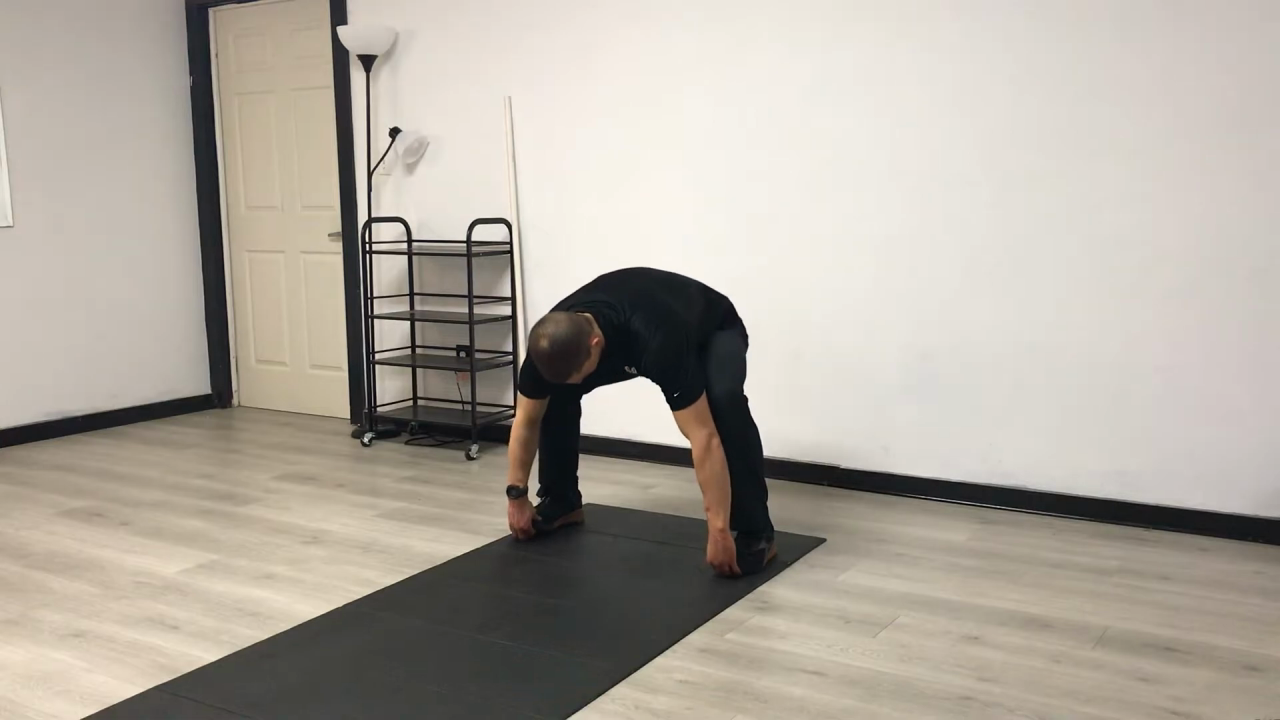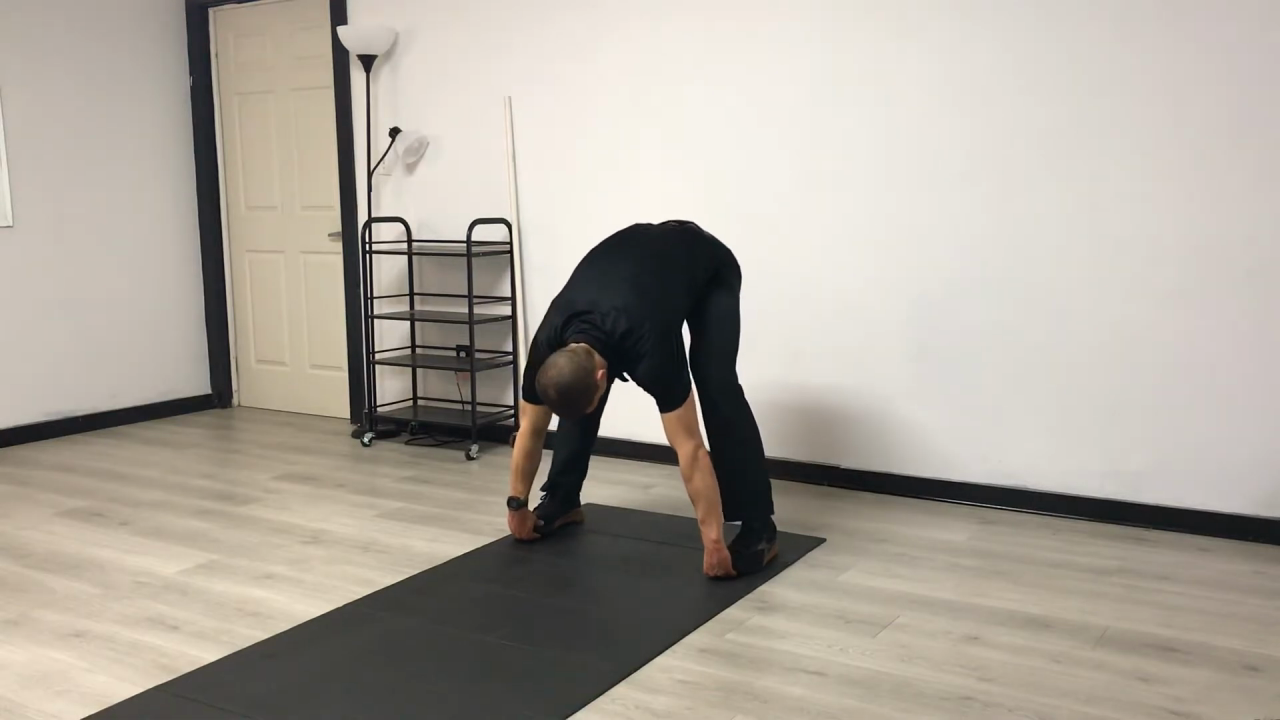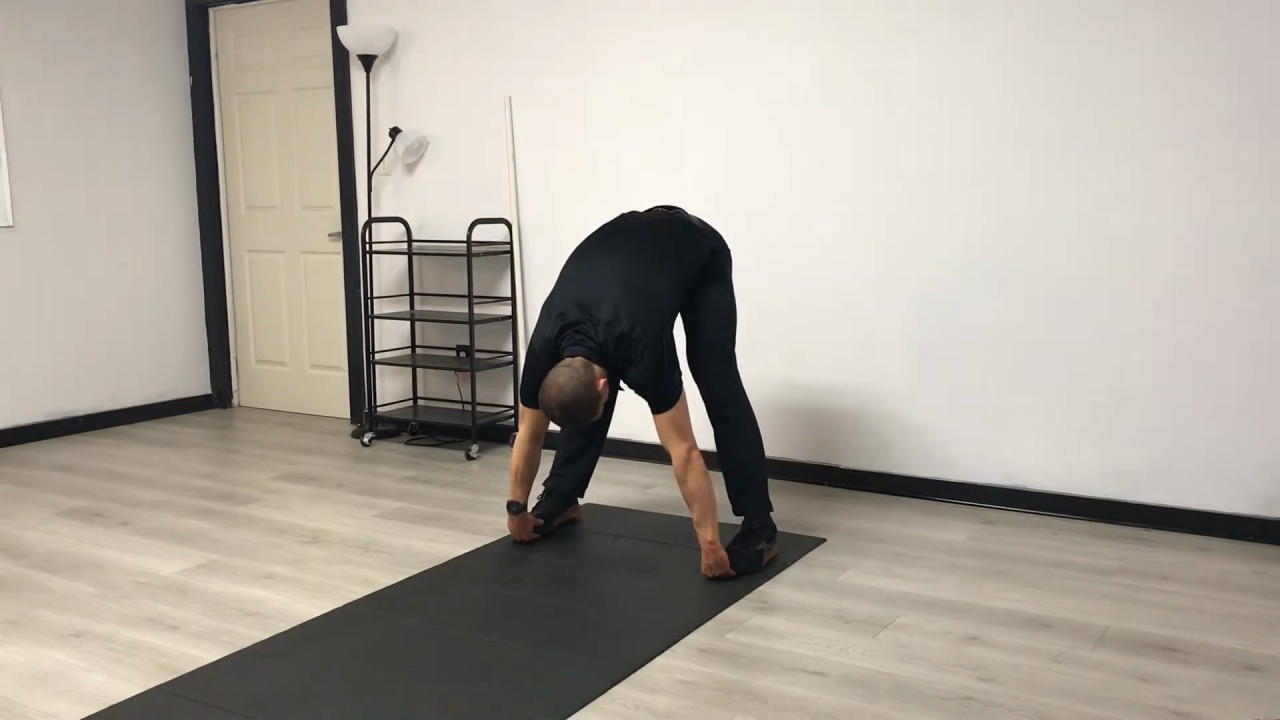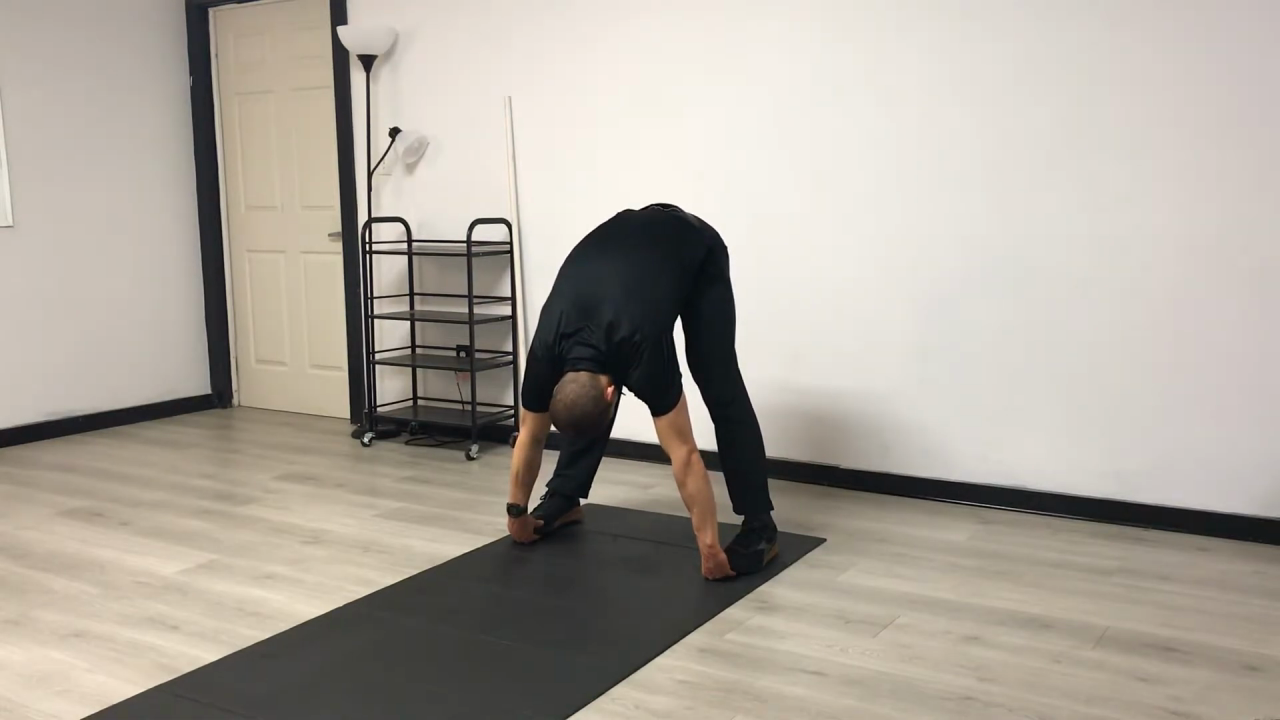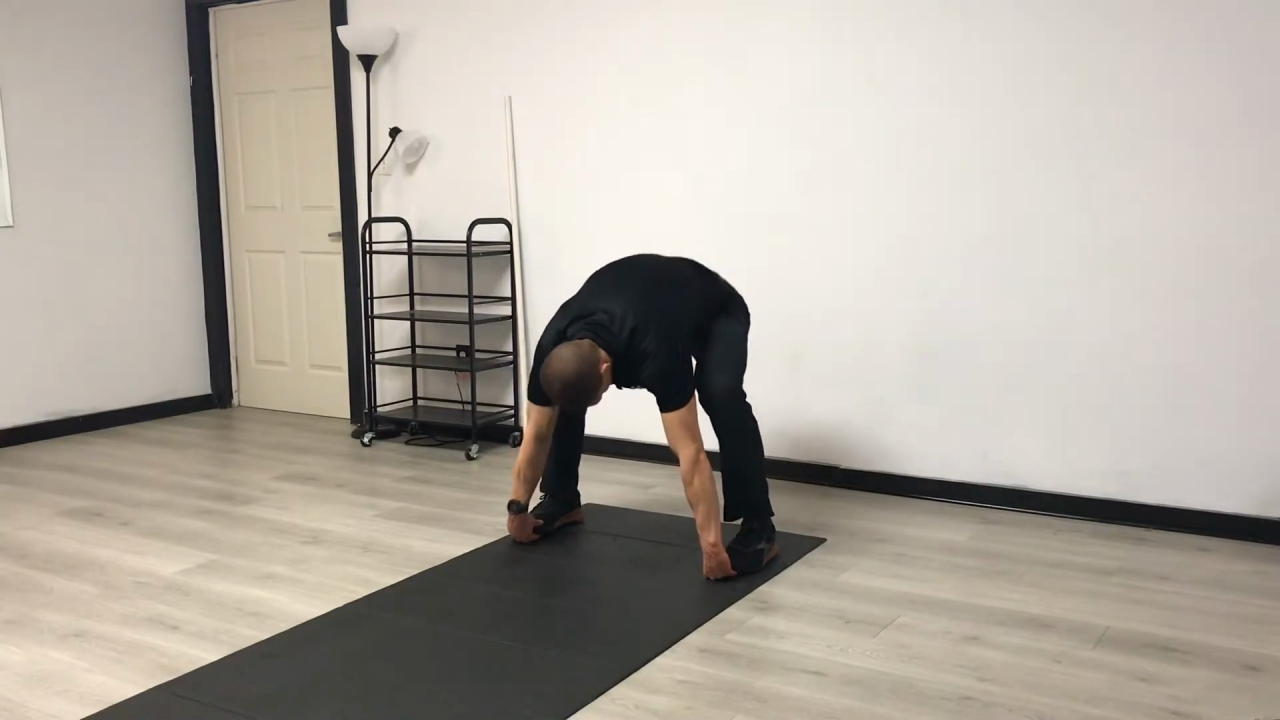
dt=1s
person 1, frame 1
left shoulder: (658, 342)
right shoulder: (551, 342)
left elbow: (704, 437)
right elbow: (526, 420)
left wrist: (719, 532)
right wrist: (516, 496)
left hip: (713, 330)
left knee: (724, 400)
right knee: (555, 394)
left ankle: (755, 532)
right ankle: (563, 502)
person 1, frame 2
left shoulder: (648, 350)
right shoulder: (550, 348)
left elbow: (689, 448)
right elbow: (530, 431)
left wrist: (713, 540)
right wrist: (517, 506)
left hip: (710, 270)
left knee: (718, 389)
right knee: (575, 392)
left ankle: (758, 528)
right ankle: (562, 501)
person 1, frame 3
left shoulder: (641, 353)
right shoulder: (545, 351)
left elbow: (683, 450)
right elbow: (529, 434)
left wrist: (709, 543)
right wrist: (516, 510)
left hip: (701, 256)
left knee: (719, 389)
right knee: (582, 405)
left ankle: (759, 526)
right ankle: (561, 499)
person 1, frame 4
left shoulder: (641, 354)
right shoulder: (546, 357)
left elbow: (683, 454)
right elbow: (530, 438)
left wrist: (709, 545)
right wrist: (516, 513)
left hip: (697, 251)
left knee: (721, 390)
right knee: (586, 406)
left ankle: (759, 525)
right ankle: (564, 500)
person 1, frame 5
left shoulder: (654, 350)
right shoulder: (554, 348)
left elbow: (689, 453)
right elbow: (536, 436)
left wrist: (711, 544)
right wrist: (517, 510)
left hip: (716, 310)
left knee: (722, 394)
right knee: (562, 408)
left ankle: (759, 527)
right ankle: (562, 501)
